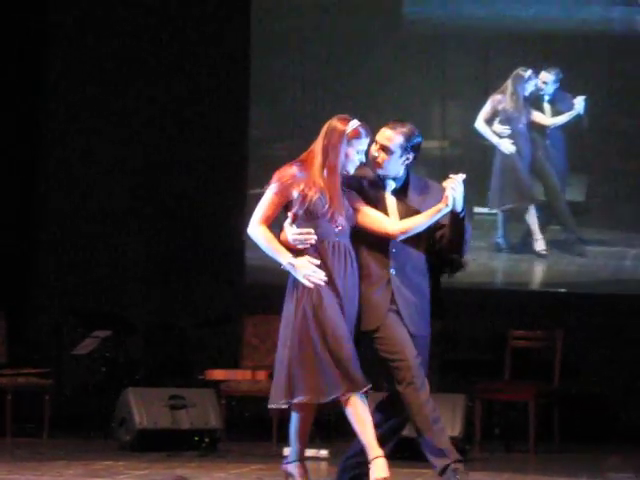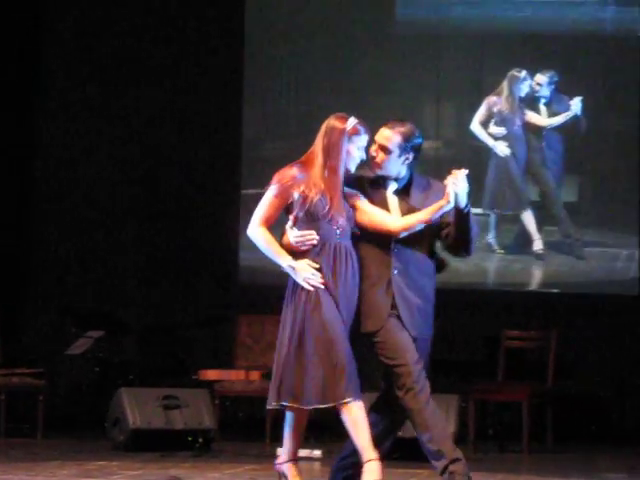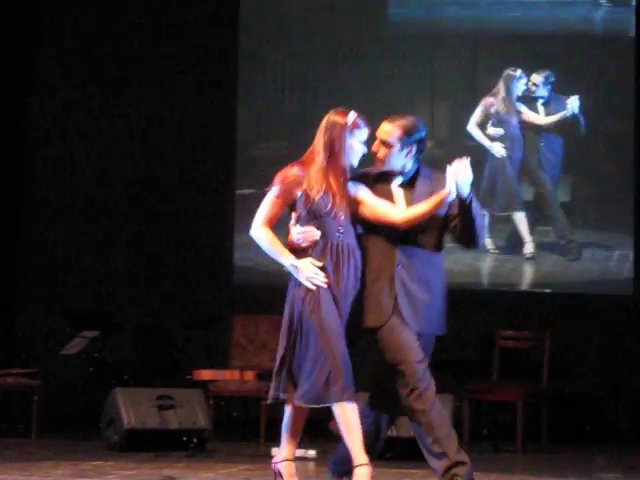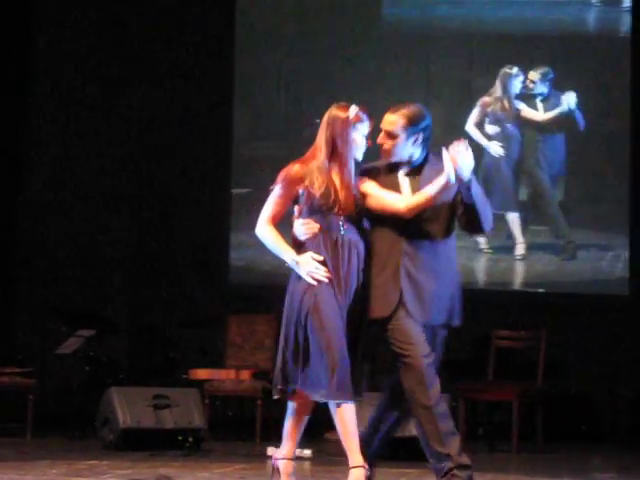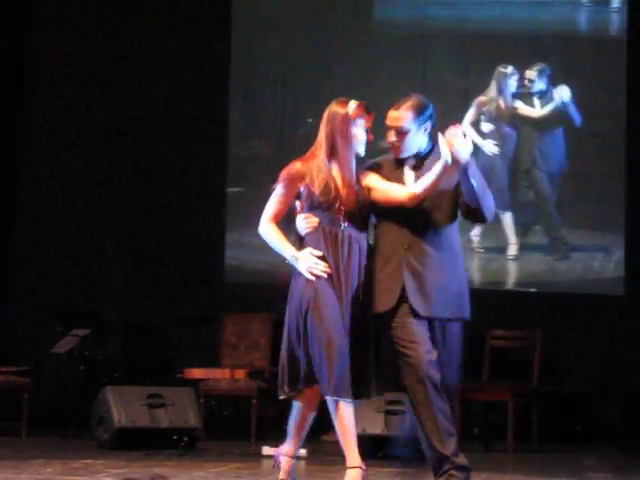
dt=0.1s
person 1, frame 1
left shoulder: (347, 197)
right shoulder: (295, 176)
left elbow: (394, 229)
right elbow: (256, 226)
left wrist: (441, 207)
right wrist: (290, 263)
left hip: (345, 283)
right hip: (313, 284)
left knee: (313, 374)
right knee: (343, 367)
person 1, frame 2
left shoulder: (348, 197)
right shoulder: (295, 178)
left elbow: (395, 225)
right elbow: (256, 228)
left wrist: (444, 203)
right wrist: (290, 265)
left hip: (344, 285)
right hip: (312, 287)
left knee: (315, 374)
right knee: (338, 371)
person 1, frame 3
left shoulder: (354, 192)
right shoulder: (297, 177)
left elbow: (402, 218)
right elbow: (259, 228)
left wrist: (445, 195)
right wrist: (294, 265)
left hip: (347, 284)
right hip: (315, 284)
left knee: (310, 375)
right knee: (335, 368)
person 1, frame 4
left shoulder: (359, 185)
right shoulder: (300, 174)
left elbow: (406, 206)
right elbow: (263, 226)
left wrist: (446, 179)
right wrist: (295, 260)
left hip: (350, 279)
right hip: (316, 280)
left knee: (314, 371)
right knee: (333, 366)
person 1, frame 5
left shoulder: (364, 181)
right shoulder: (301, 172)
left elbow: (412, 195)
right elbow: (266, 224)
left wrist: (444, 163)
right wrist: (296, 256)
left hip: (354, 277)
right hip: (318, 275)
left knee: (321, 368)
right knee: (332, 364)
person 2, frame 1
left shoulder: (431, 193)
right shoulder: (353, 186)
left elbow: (454, 252)
left wrist: (457, 208)
right wrist: (290, 233)
left hip: (413, 305)
right hip: (374, 301)
left knee: (400, 392)
right knee: (410, 375)
person 2, frame 2
left shoulder: (435, 192)
right shoulder: (355, 186)
left elbow: (461, 248)
left wrist: (461, 205)
right wrist: (293, 236)
left hip: (416, 306)
right hip: (376, 303)
left knee: (398, 393)
right knee: (410, 379)
person 2, frame 3
left shoulder: (442, 184)
right shoulder: (363, 182)
left elbow: (472, 239)
left wrist: (465, 194)
right wrist: (300, 233)
left hip: (423, 302)
right hip: (384, 301)
left knee: (393, 388)
right knee: (414, 377)
person 2, frame 4
right shoulder: (371, 175)
left elbow: (480, 226)
left wrist: (467, 178)
right wrist: (304, 225)
left hip: (433, 294)
right hip: (391, 292)
left knee: (409, 381)
right knee: (419, 371)
left ankle: (364, 449)
person 2, frame 5
left shoulder: (455, 165)
right shoulder: (379, 169)
left elbow: (483, 213)
left wrist: (464, 164)
right wrist: (310, 222)
left hip: (442, 287)
right hip: (396, 288)
left knee: (446, 377)
right knee: (421, 369)
person 3, frame 1
left shoulder: (566, 99)
right shoulder: (529, 98)
right wrist: (497, 125)
left hip: (558, 156)
right hip: (538, 154)
left knee: (554, 197)
right knee: (556, 194)
right ankle: (573, 238)
person 3, frame 2
left shoulder: (563, 102)
right shoulder: (525, 100)
left elbow: (579, 129)
left wrist: (577, 114)
right wrist: (493, 128)
left hip: (554, 158)
right hip: (535, 157)
left knee: (549, 200)
right knee: (552, 199)
left ankle: (524, 236)
right ankle: (573, 241)
person 3, frame 3
left shoulder: (561, 102)
right shoulder: (522, 101)
left elbow: (579, 129)
left wrist: (575, 113)
right wrist: (491, 128)
left hip: (553, 160)
right hip: (532, 161)
left knee: (542, 202)
right knee: (548, 201)
left ankle: (518, 236)
right ankle: (569, 243)
person 3, frame 4
left shoulder: (561, 99)
right shoulder: (523, 99)
left elbow: (579, 127)
left wrist: (571, 108)
left hip: (554, 159)
right hip: (533, 159)
left knee: (542, 200)
right knee: (547, 199)
right ankle: (567, 242)
person 3, frame 5
left shoulder: (559, 95)
right shoulder: (521, 98)
left elbow: (576, 122)
left wrist: (567, 103)
left hip: (552, 158)
right hip: (530, 158)
left knee: (544, 199)
right knee: (545, 198)
left ankle: (523, 228)
right ankle: (559, 243)
person 4, frame 1
left shoulder: (525, 107)
right shoulder: (498, 100)
left elbow: (549, 122)
right elbow: (479, 122)
left wrist: (574, 111)
right wrist: (498, 141)
left hip: (523, 153)
right hip: (508, 153)
left knee: (510, 195)
right knee: (523, 194)
left ankle: (500, 237)
right ankle: (538, 238)
person 4, frame 2
left shoulder: (520, 108)
right shoulder: (493, 101)
left elbow: (545, 122)
right elbow: (475, 125)
left wrist: (571, 113)
right wrist: (493, 144)
left hip: (519, 155)
right hip: (503, 155)
left knee: (506, 197)
right knee: (518, 197)
left ankle: (493, 236)
right ankle: (536, 239)
person 4, frame 3
left shoulder: (518, 107)
right shoulder: (490, 102)
left elbow: (542, 121)
right elbow: (471, 126)
left wrist: (566, 112)
right wrist: (489, 145)
left hip: (516, 156)
right hip: (500, 155)
left knee: (499, 197)
right knee: (512, 197)
left ankle: (487, 235)
right ankle: (527, 241)
person 4, frame 4
left shoulder: (516, 105)
right shoulder: (487, 102)
left elbow: (540, 117)
right elbow: (469, 126)
left wrist: (561, 108)
right wrist: (487, 144)
left hip: (512, 155)
right hip: (497, 154)
left knee: (496, 196)
right knee: (507, 197)
left ankle: (482, 234)
right ankle: (519, 242)
person 4, frame 5
left shoulder: (512, 103)
right shoulder: (483, 102)
left elbow: (536, 114)
right elbow: (466, 125)
left wrist: (554, 103)
right wrist: (482, 143)
left hip: (506, 152)
right hip: (492, 153)
left knee: (500, 197)
right knee: (501, 198)
left ankle: (476, 232)
right ankle: (512, 242)
